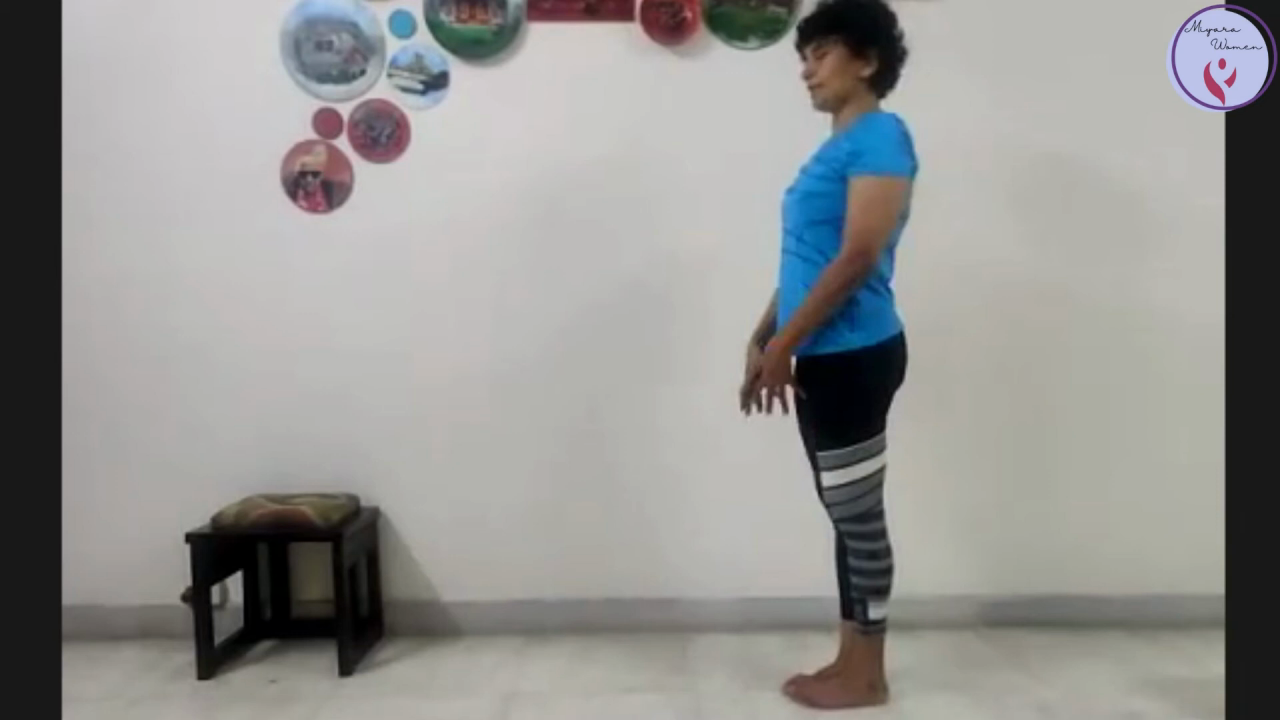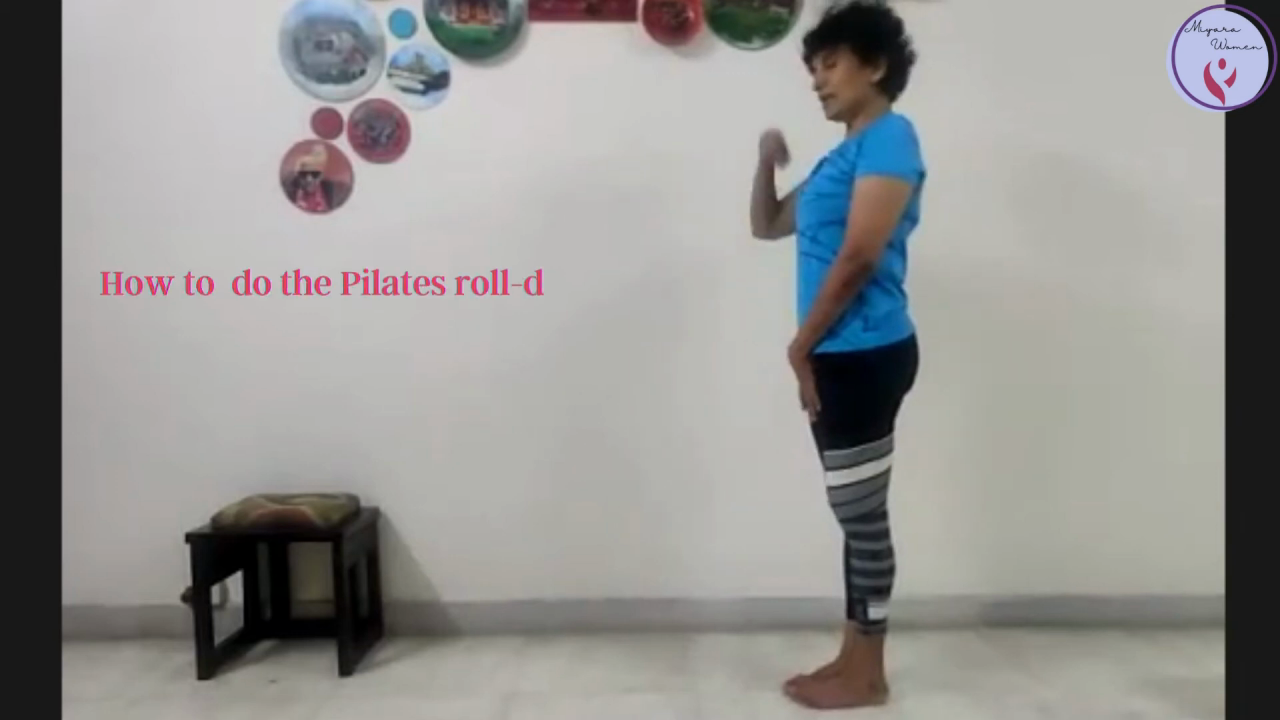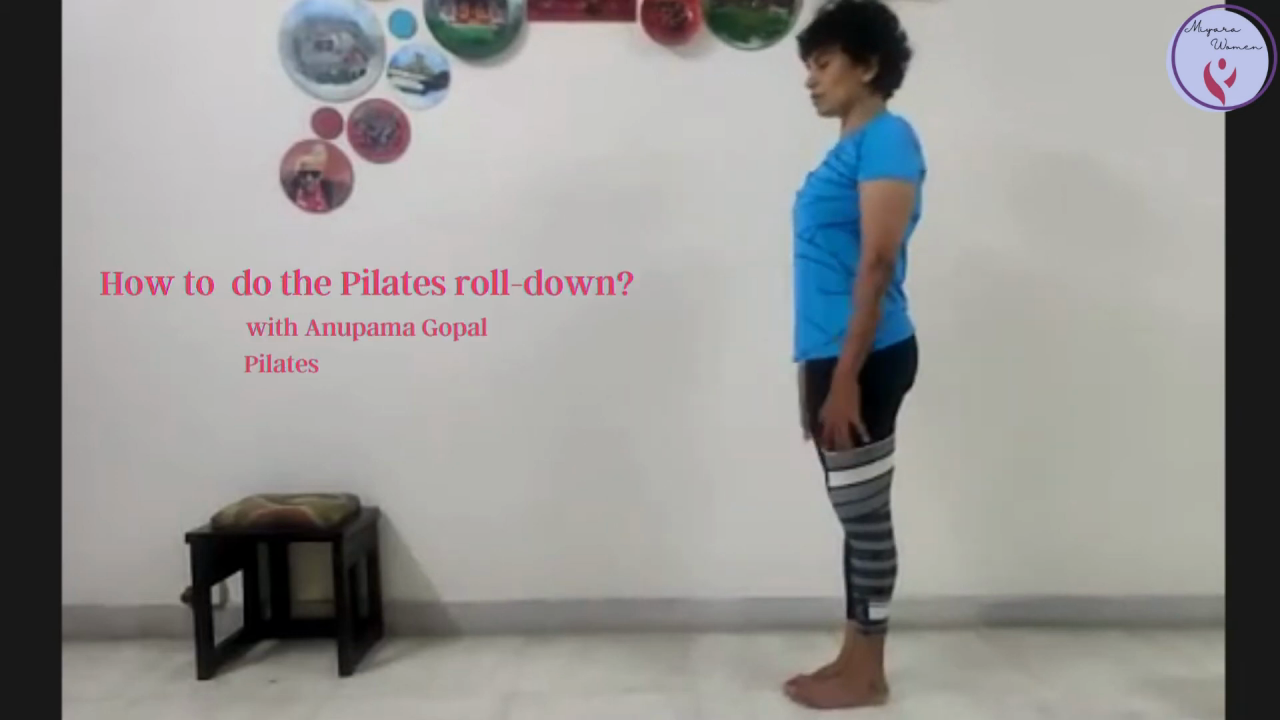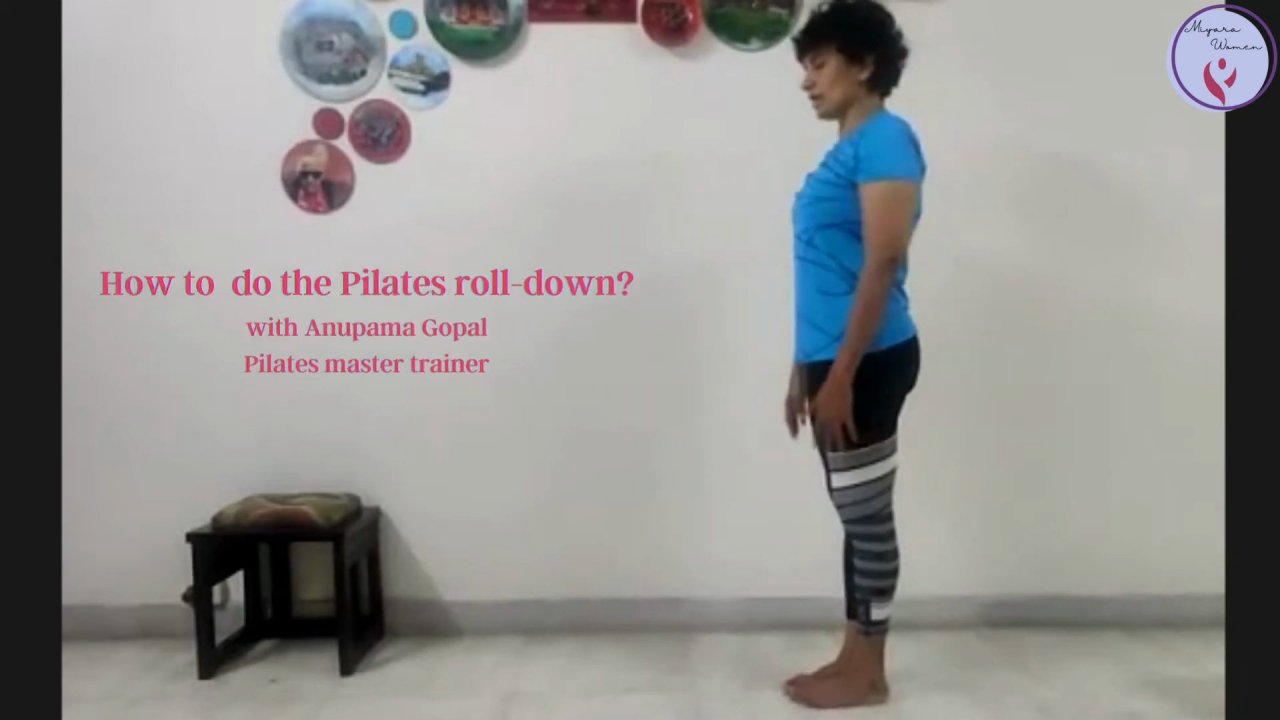
dt=0.7s
person 1, frame 1
left shoulder: (881, 136)
right shoulder: (834, 148)
left elbow: (858, 256)
left wrist: (782, 346)
right wrist: (761, 342)
left hip: (853, 356)
right hip: (822, 357)
left knee: (858, 517)
right knee: (844, 515)
left ankle: (865, 674)
right ankle: (850, 661)
person 1, frame 2
left shoulder: (889, 138)
right shoulder: (841, 156)
left elbow: (858, 256)
right elbow: (768, 223)
left wrist: (801, 345)
right wrist: (766, 165)
left hip: (865, 355)
right hip: (839, 356)
left knee: (862, 516)
right knee: (853, 515)
left ankle: (865, 673)
right ankle: (852, 660)
person 1, frame 3
left shoulder: (886, 139)
right shoulder: (848, 149)
left elbow: (878, 263)
left wrist: (846, 376)
left hip: (862, 361)
right hip: (830, 358)
left knee: (865, 517)
right knee: (853, 515)
left ankle: (866, 673)
right ankle: (853, 659)
person 1, frame 4
left shoulder: (885, 139)
right shoulder: (846, 148)
left elbow: (881, 264)
left wrist: (840, 375)
right wrist: (804, 371)
left hip: (867, 361)
right hip: (835, 360)
left knee: (867, 518)
right knee: (854, 516)
left ankle: (867, 673)
right ankle: (852, 661)
